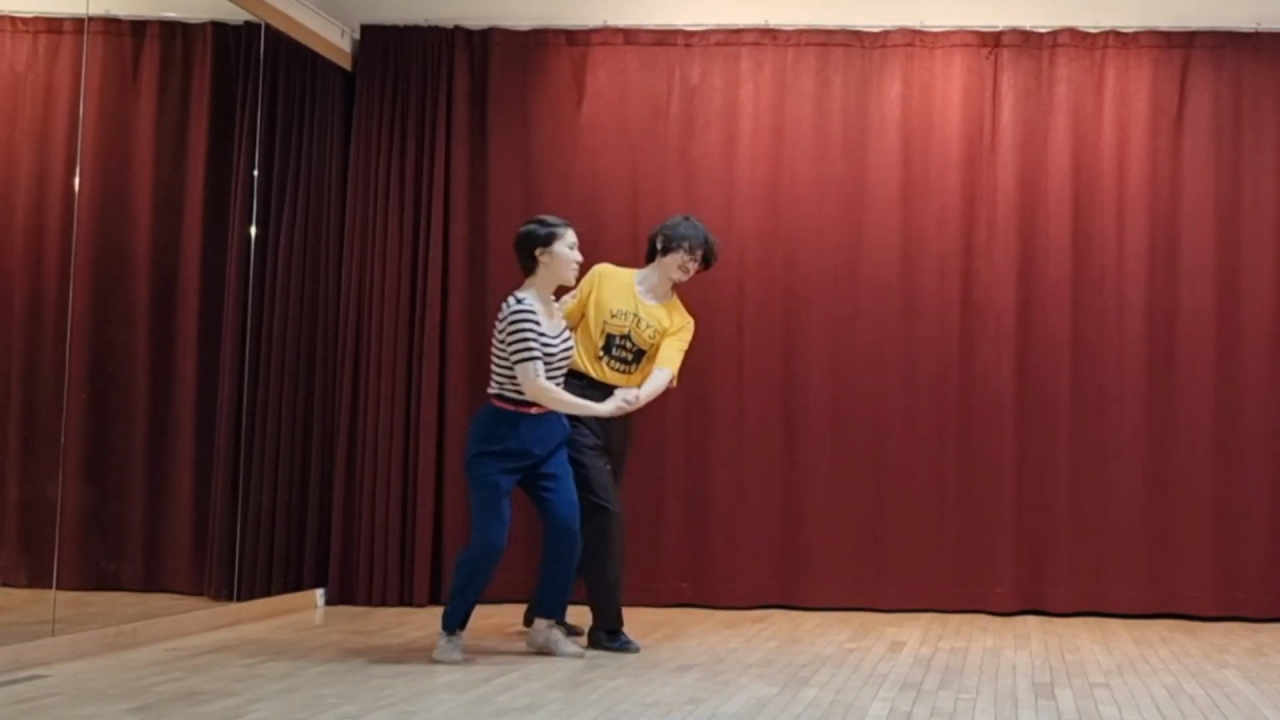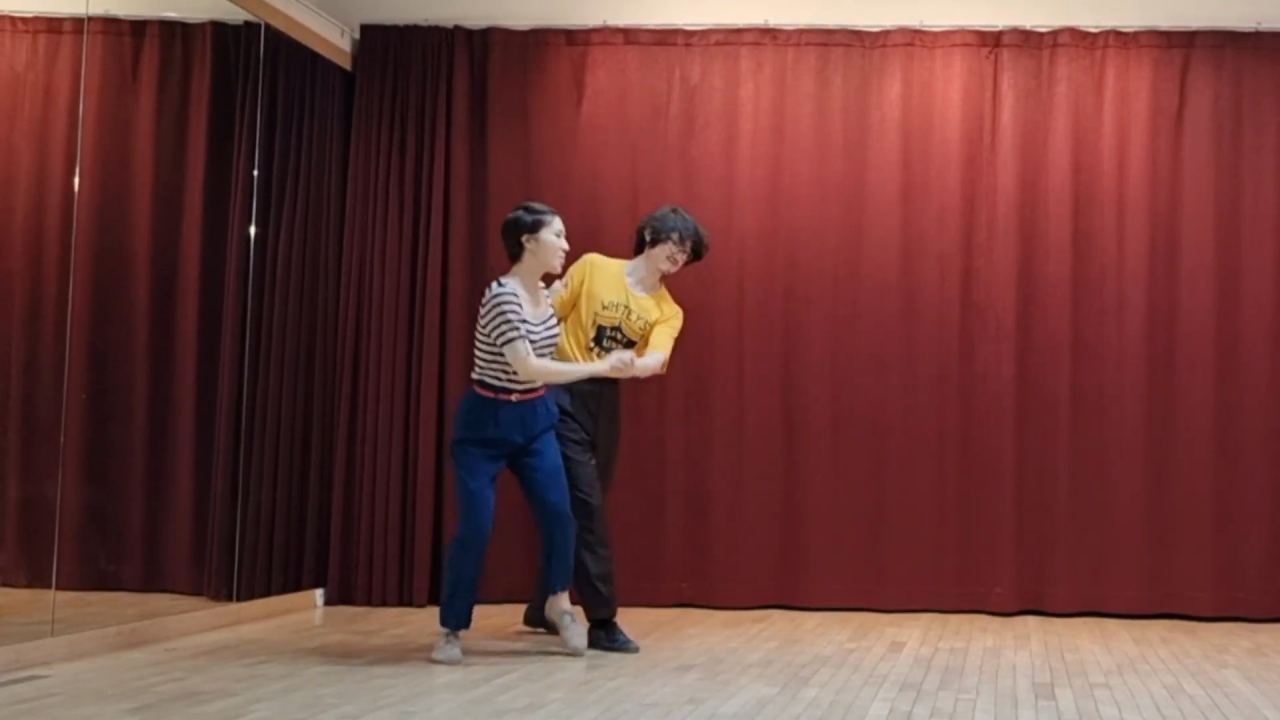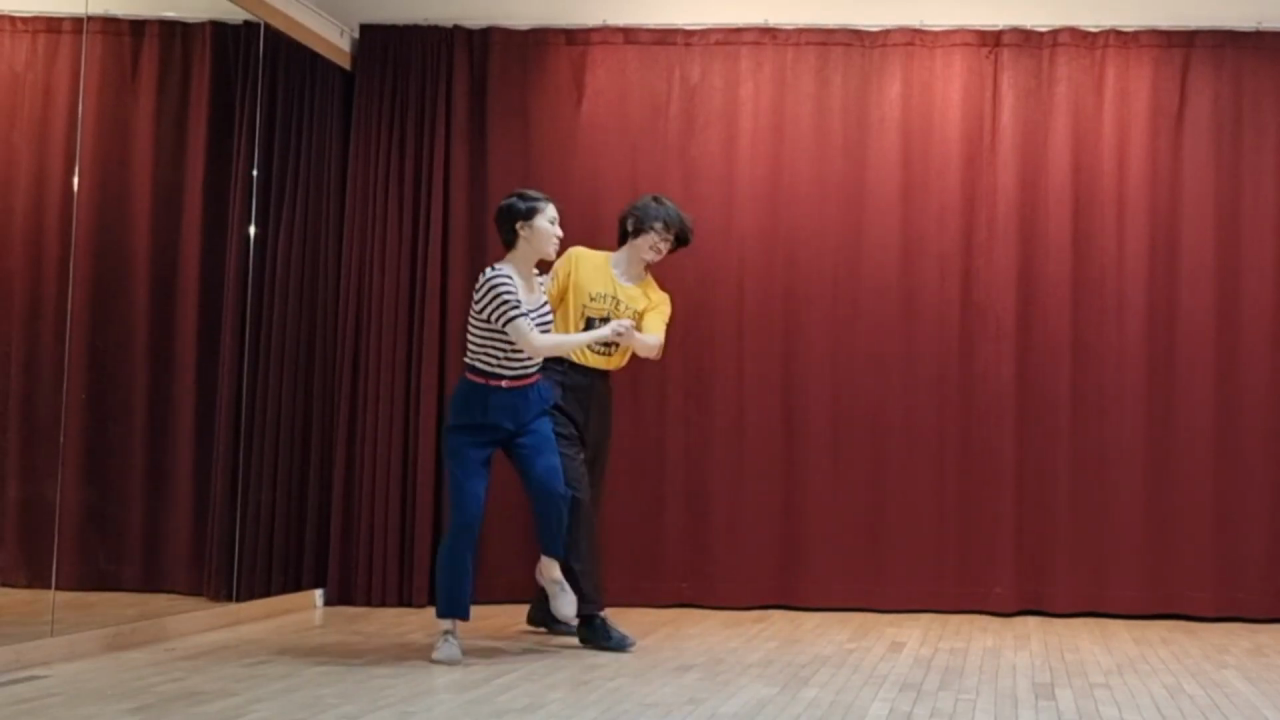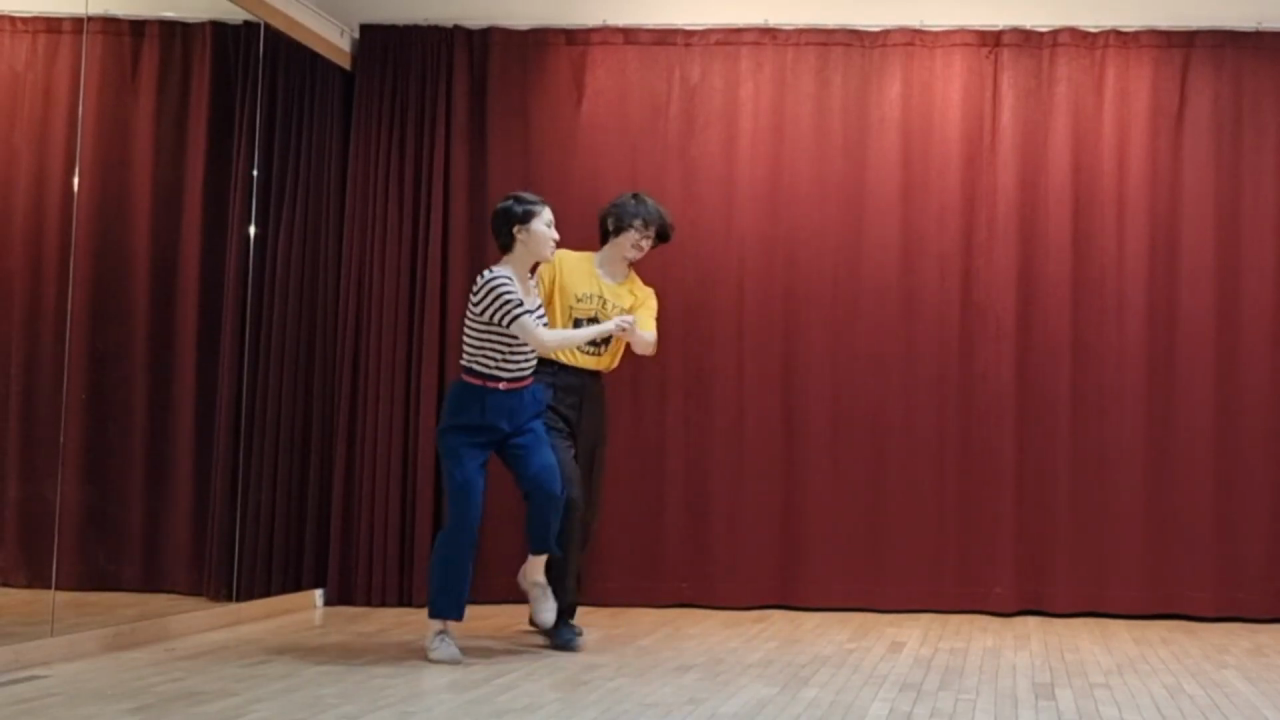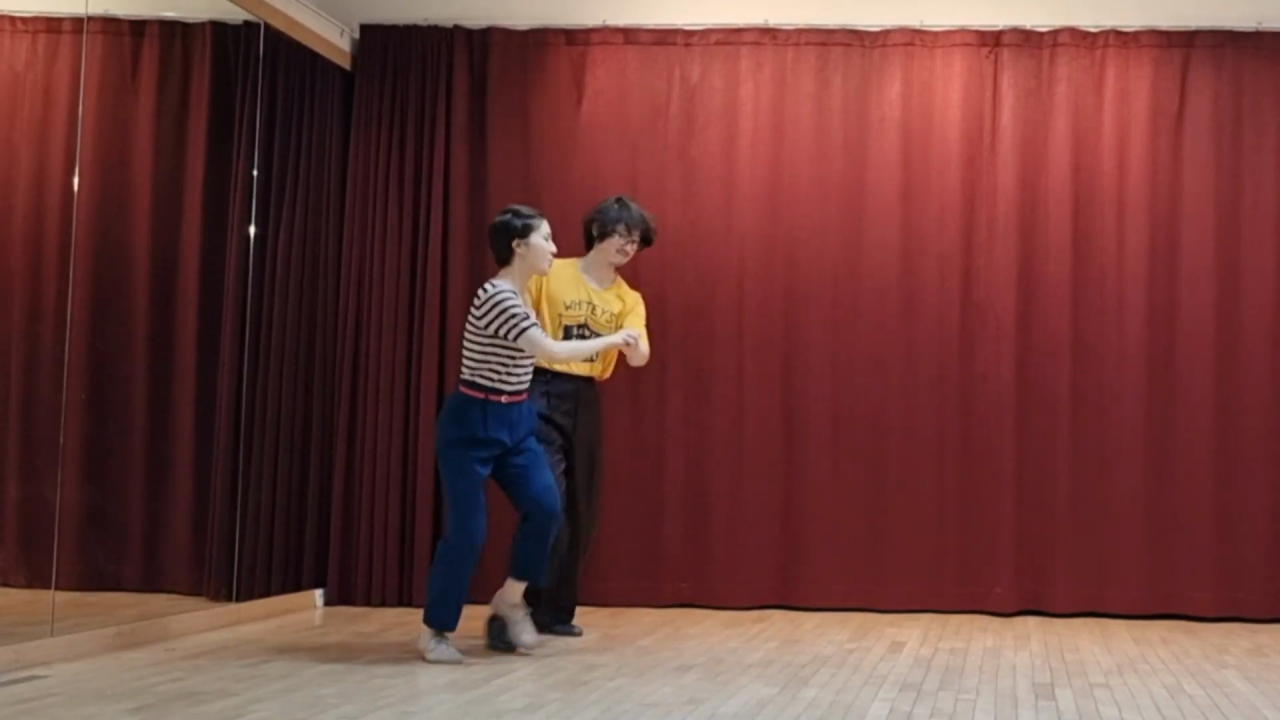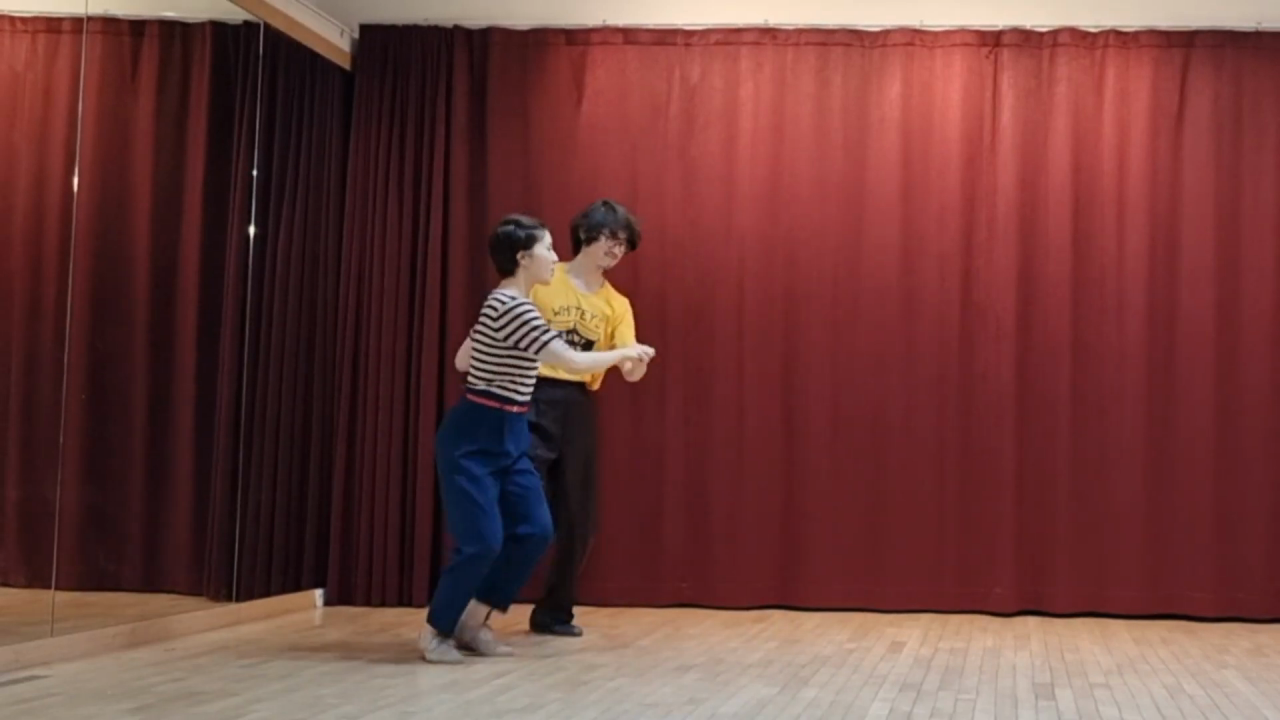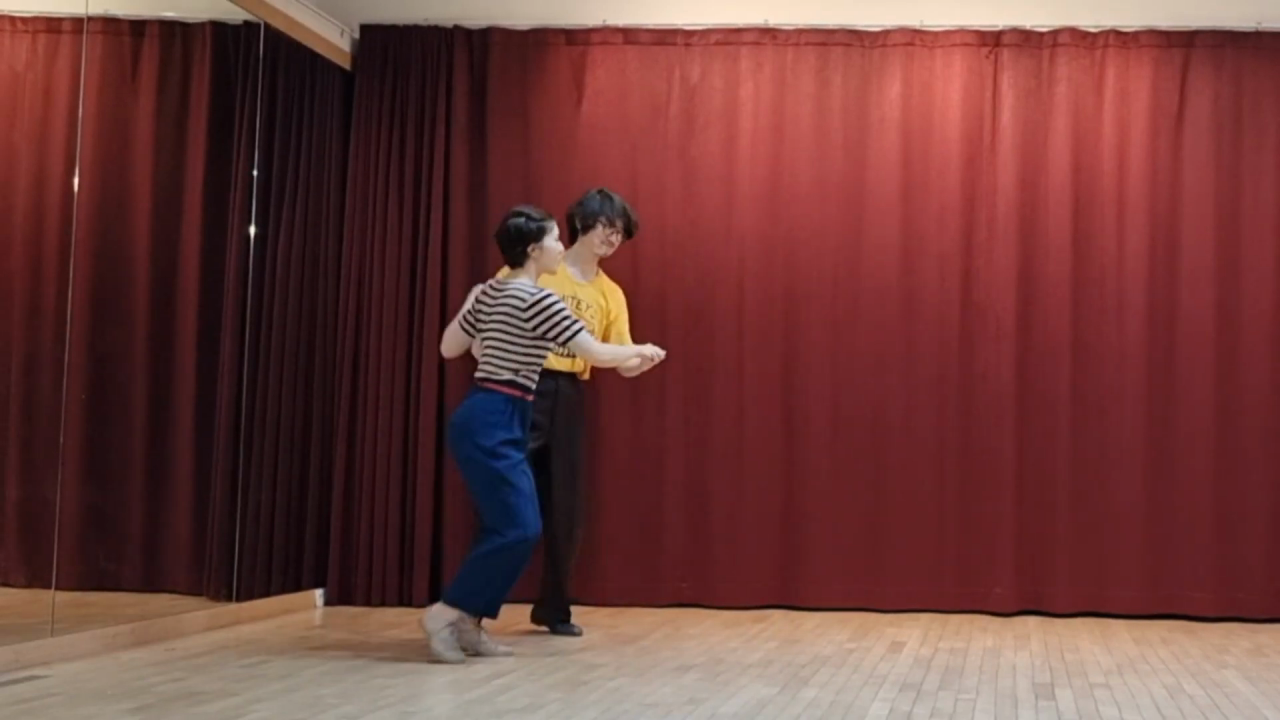
dt=0.1s
person 1, frame 1
left shoulder: (554, 308)
right shoulder: (519, 312)
right elbow: (536, 389)
right wrist: (603, 407)
left hip: (545, 433)
right hip: (498, 435)
left knee: (566, 526)
right knee: (490, 539)
left ankle: (545, 625)
right ankle: (450, 630)
person 1, frame 2
left shoulder: (543, 294)
right shoulder: (501, 298)
right elbow: (527, 368)
right wrist: (601, 366)
left hip: (534, 418)
right hip: (485, 423)
left knee: (557, 508)
right knee: (475, 527)
left ankle: (558, 601)
right ankle: (451, 630)
person 1, frame 3
left shoulder: (537, 283)
right shoulder: (496, 282)
right elbow: (532, 344)
right wrist: (603, 333)
left hip: (528, 403)
right hip: (476, 409)
left knee: (551, 487)
right knee: (466, 515)
left ankle: (550, 568)
right ankle: (448, 626)
person 1, frame 4
left shoulder: (529, 284)
right shoulder: (493, 284)
right elbow: (541, 340)
right wrist: (605, 327)
left hip: (522, 405)
right hip: (472, 411)
left knee: (547, 486)
right knee: (463, 517)
left ankle: (534, 570)
right ankle: (440, 627)
person 1, frame 5
left shoulder: (512, 297)
right shoulder: (499, 299)
right elbow: (551, 353)
right wrist: (612, 339)
left hip: (512, 422)
right hip: (469, 424)
left knee: (546, 508)
right knee: (465, 532)
left ankle: (512, 596)
right ankle: (434, 629)
person 1, frame 6
left shoulder: (505, 305)
right shoulder: (513, 309)
left elbow: (461, 361)
right elbow: (572, 362)
right wrist: (625, 352)
left hip: (508, 433)
right hip: (473, 436)
left knee: (534, 530)
right knee: (482, 541)
left ankle: (474, 620)
right ankle: (436, 629)
person 1, frame 7
left shoulder: (487, 293)
right shoulder: (540, 301)
left elbow: (449, 348)
right elbow: (603, 357)
right wrist: (642, 352)
left hip: (479, 416)
right hip: (492, 422)
left knee: (506, 528)
right knee: (518, 529)
left ankle: (468, 624)
right ankle: (444, 614)
person 2, frame 1
left shoulder: (680, 321)
right shoulder: (603, 277)
left elbow: (666, 375)
left wrist: (638, 396)
left hip: (615, 412)
right hip: (572, 401)
left knee: (586, 512)
right knee: (603, 509)
right ankle: (607, 625)
person 2, frame 2
left shoulder: (669, 312)
right shoulder: (592, 268)
left elbow: (657, 359)
right elbow: (547, 314)
left wrist: (635, 364)
left hip: (605, 403)
right hip: (563, 393)
left knee: (577, 507)
right knee: (586, 502)
left ankle: (545, 608)
right ankle: (602, 622)
person 2, frame 3
left shoulder: (656, 300)
right shoulder: (578, 261)
left elbow: (653, 348)
left wrist: (631, 337)
left hip: (598, 394)
right hip: (555, 384)
left knee: (582, 500)
right knee: (573, 494)
left ankle: (547, 606)
right ankle: (590, 614)
person 2, frame 4
left shoulder: (642, 296)
right shoulder: (563, 264)
left elbow: (649, 344)
left wrist: (629, 331)
left hip: (590, 395)
right hip: (547, 386)
left knee: (582, 505)
right knee: (565, 494)
left ankle: (551, 607)
right ankle: (558, 611)
person 2, frame 5
left shoulder: (629, 301)
right shoulder: (549, 273)
left elbow: (640, 355)
left wrist: (635, 344)
left hip: (586, 403)
right hip: (540, 394)
left knee: (581, 514)
left ankle: (555, 610)
person 2, frame 6
left shoulder: (618, 306)
right shoulder: (540, 281)
left elbow: (629, 370)
left wrist: (640, 360)
left hip: (579, 407)
right hip: (531, 402)
left knee: (576, 520)
left ankle: (554, 611)
person 2, frame 7
left shoulder: (611, 294)
left elbow: (621, 361)
left wrist: (644, 360)
left hip: (570, 400)
left knee: (564, 514)
left ankle: (552, 609)
